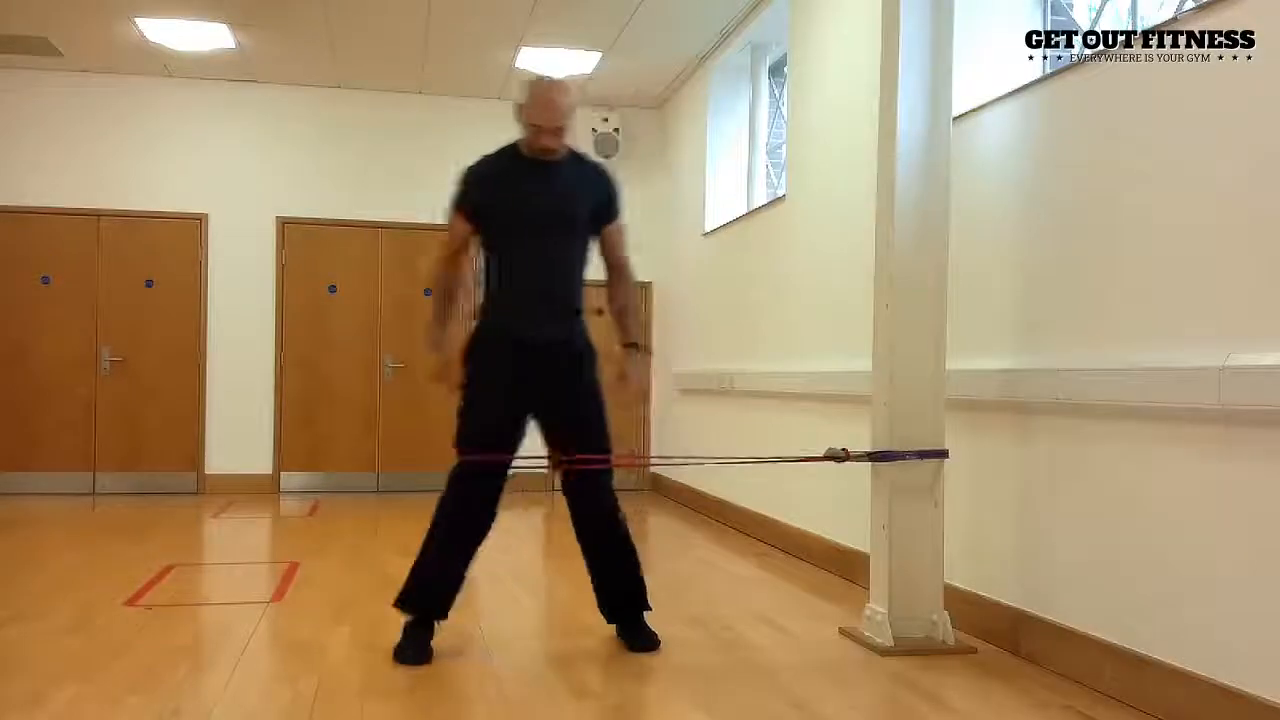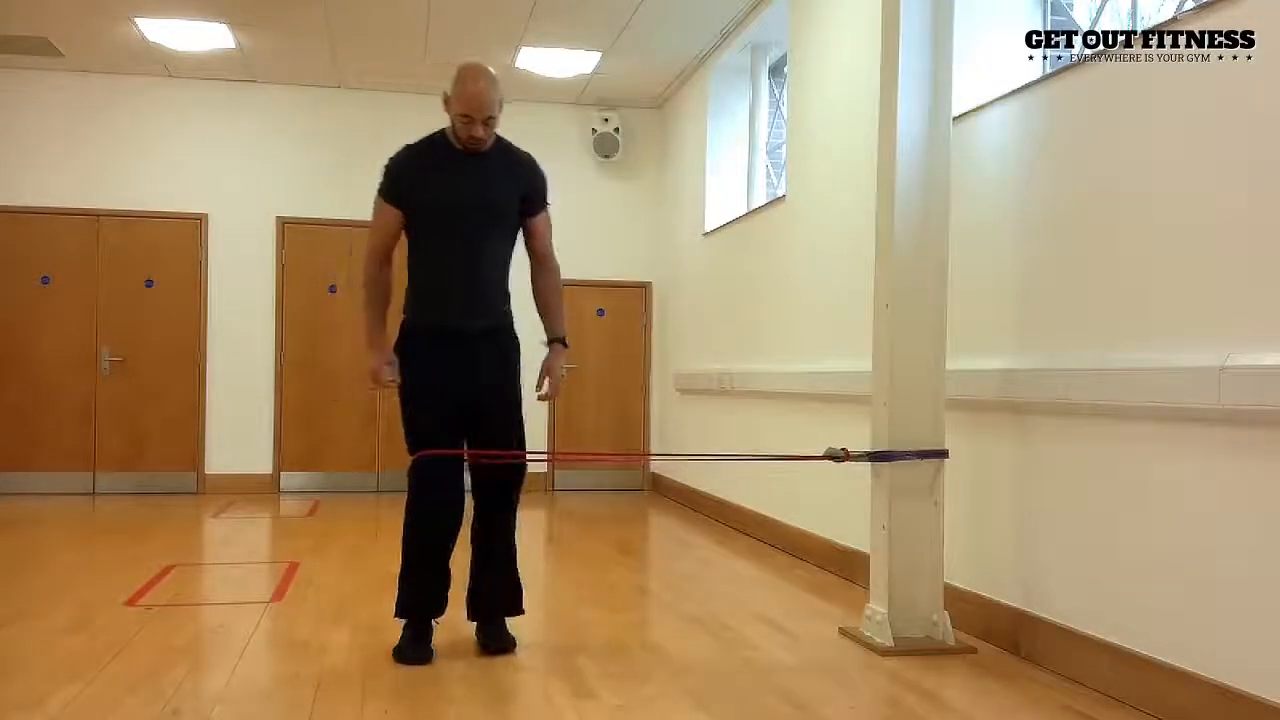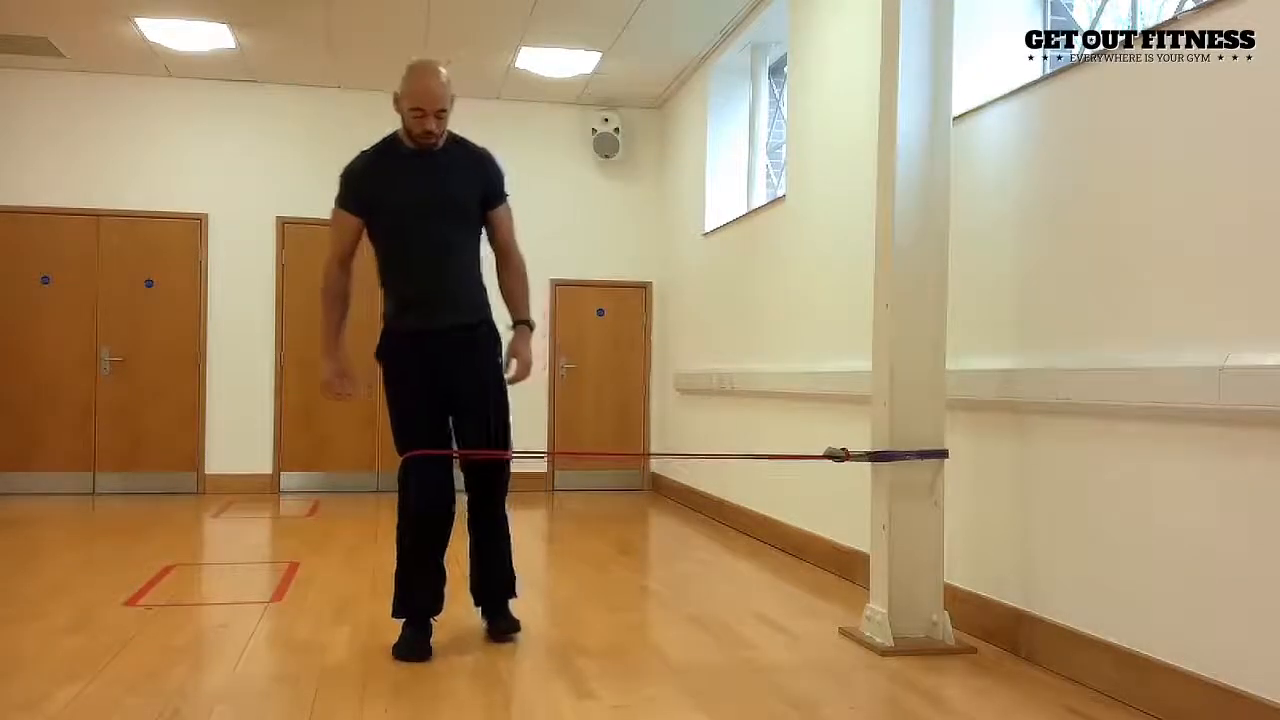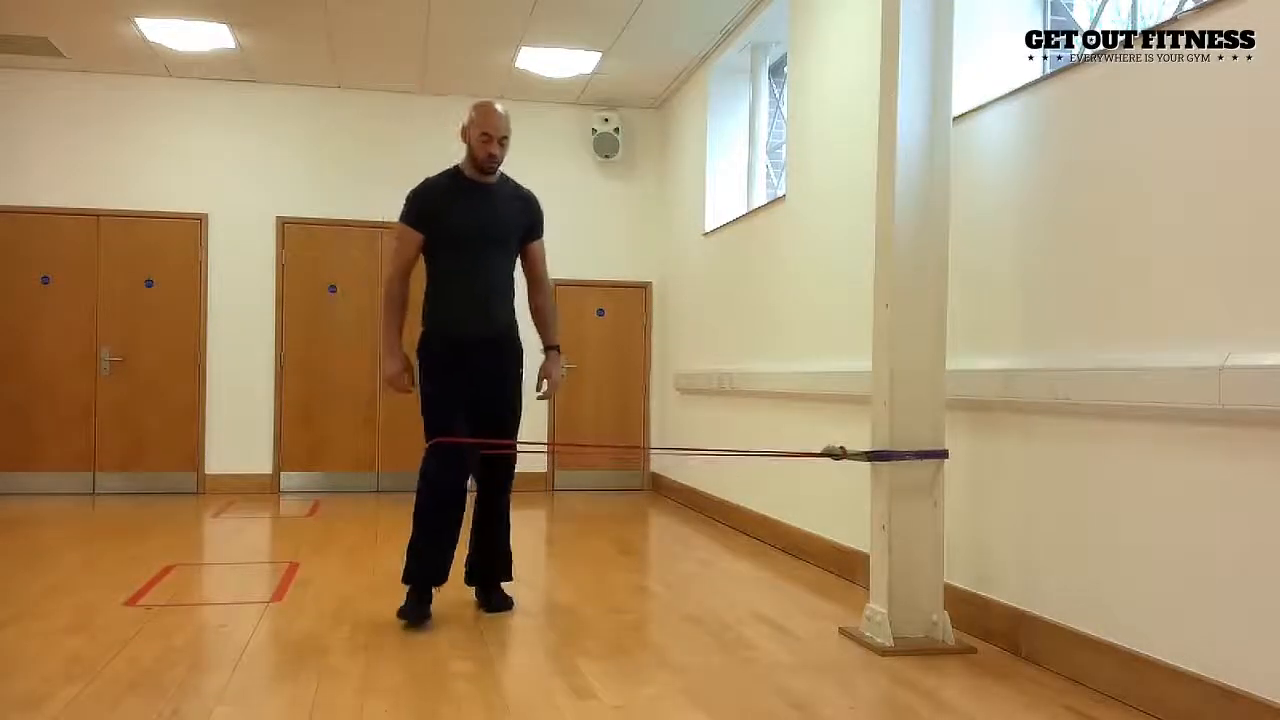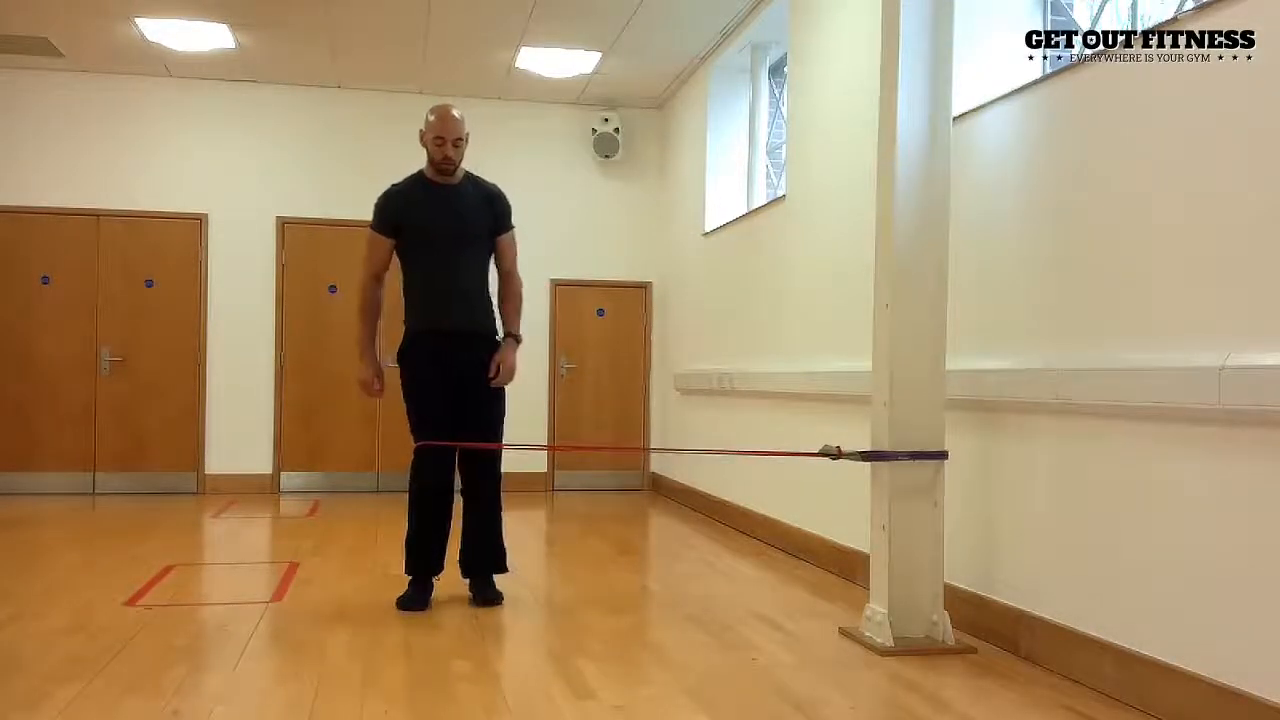
dt=1s
person 1, frame 1
left shoulder: (594, 181)
right shoulder: (486, 177)
left elbow: (618, 270)
right elbow: (451, 260)
left wrist: (632, 345)
right wrist: (438, 340)
left hip: (567, 352)
right hip: (497, 350)
left knee: (592, 486)
right knee: (474, 481)
left ankle: (627, 612)
right ankle: (421, 616)
person 1, frame 2
left shoulder: (522, 171)
right shoulder: (410, 166)
left elbow: (543, 261)
right elbow: (378, 257)
left wrist: (557, 343)
right wrist: (377, 341)
left hip: (495, 344)
right hip: (425, 344)
left knee: (501, 478)
right knee: (433, 481)
left ankle: (492, 612)
right ankle: (418, 617)
person 1, frame 3
left shoulder: (479, 165)
right shoulder: (366, 173)
left elbow: (507, 253)
right elbow: (339, 264)
left wrist: (522, 328)
right wrist: (332, 350)
left hip: (474, 339)
right hip: (406, 345)
left knee: (488, 472)
right knee: (424, 482)
left ankle: (494, 598)
right ankle: (416, 616)
person 1, frame 4
left shoulder: (523, 203)
right shoulder: (430, 196)
left elbow: (539, 283)
right elbow: (398, 275)
left wrist: (552, 350)
right wrist: (392, 349)
left hip: (502, 352)
right hip: (443, 351)
left knee: (497, 469)
right knee: (446, 463)
left ankle: (487, 578)
right ankle: (421, 584)
person 1, frame 5
left shoulder: (491, 199)
right shoulder: (397, 201)
left elbow: (509, 275)
right elbow: (373, 280)
left wrist: (510, 341)
right wrist: (367, 354)
left hip: (480, 348)
right hip: (423, 350)
left knee: (482, 461)
right knee: (431, 463)
left ankle: (482, 571)
right ankle: (421, 575)
